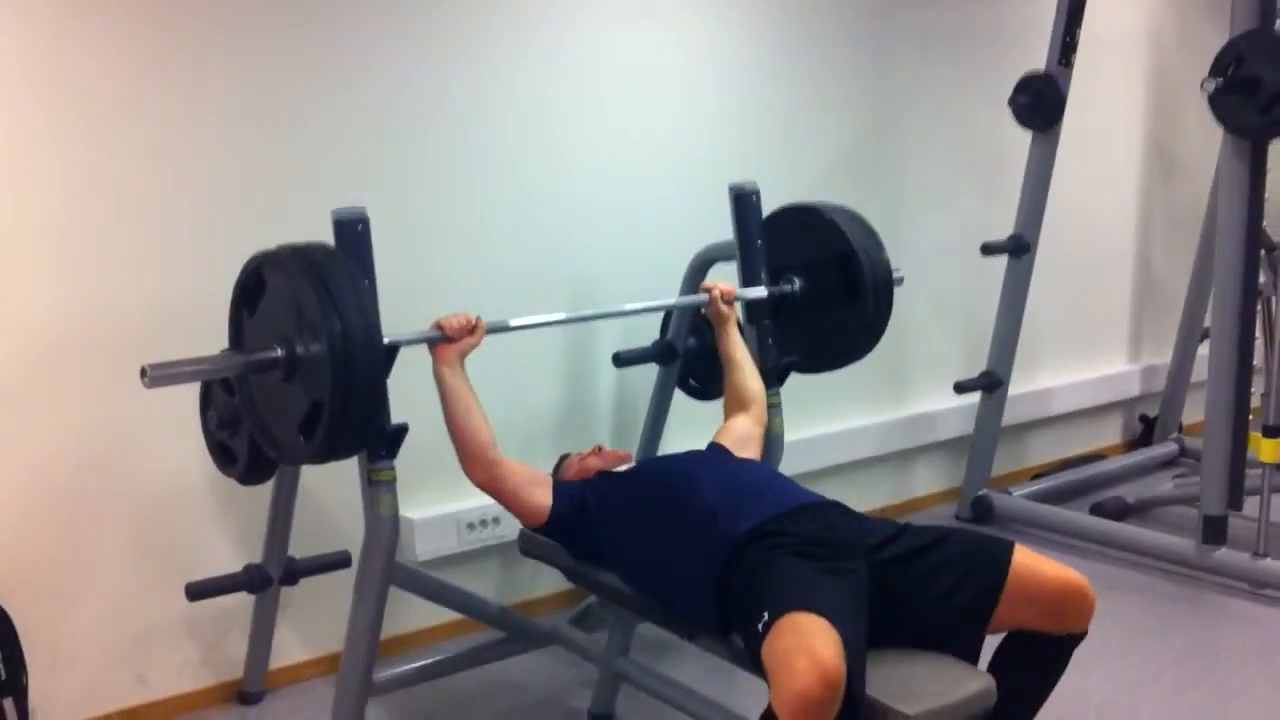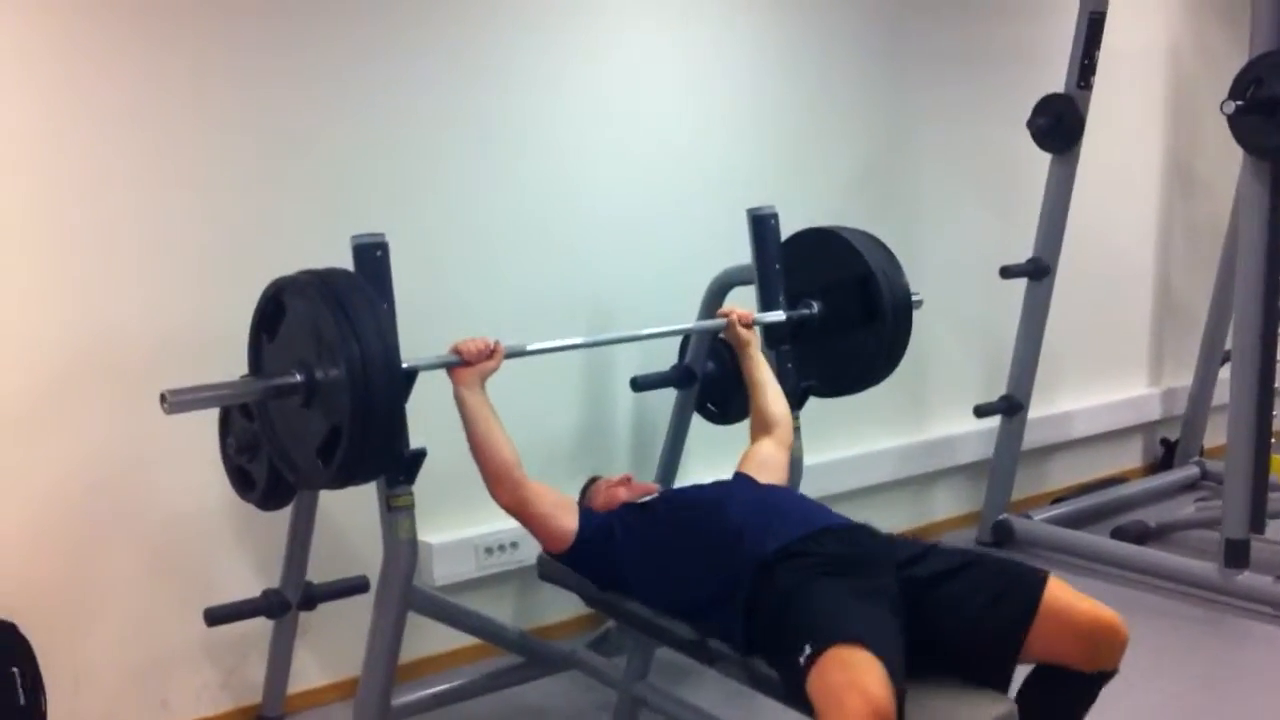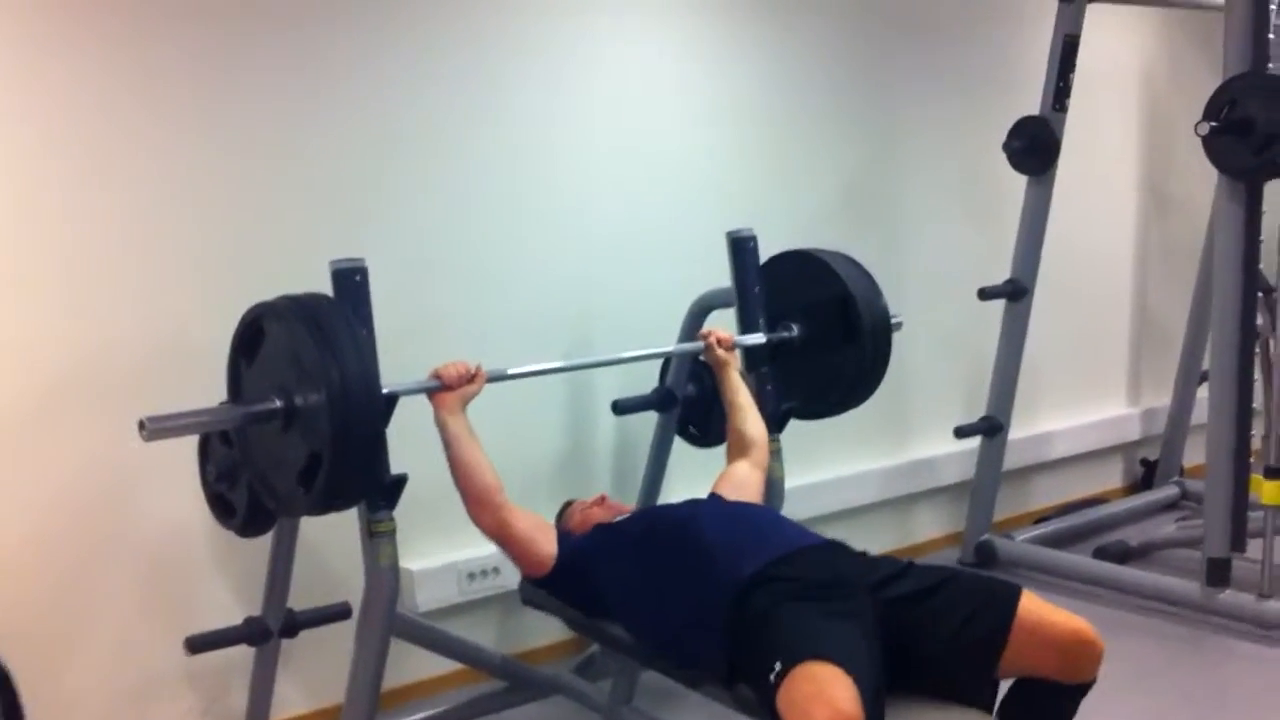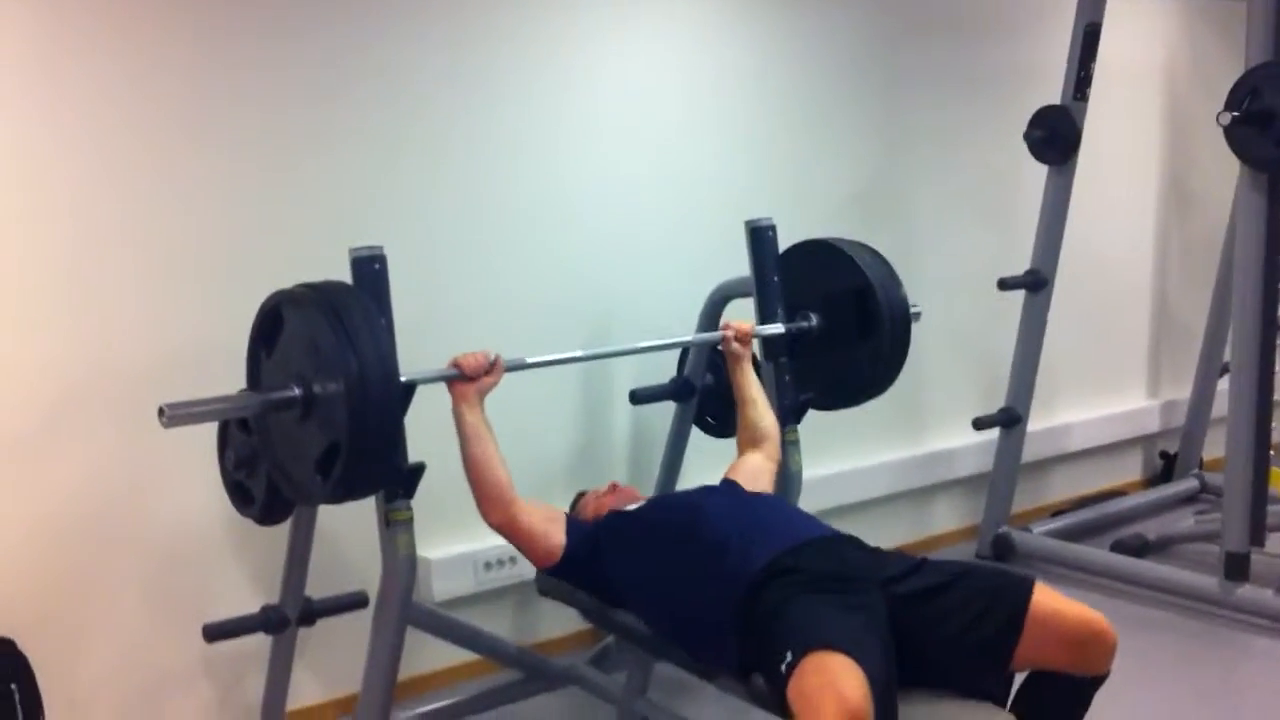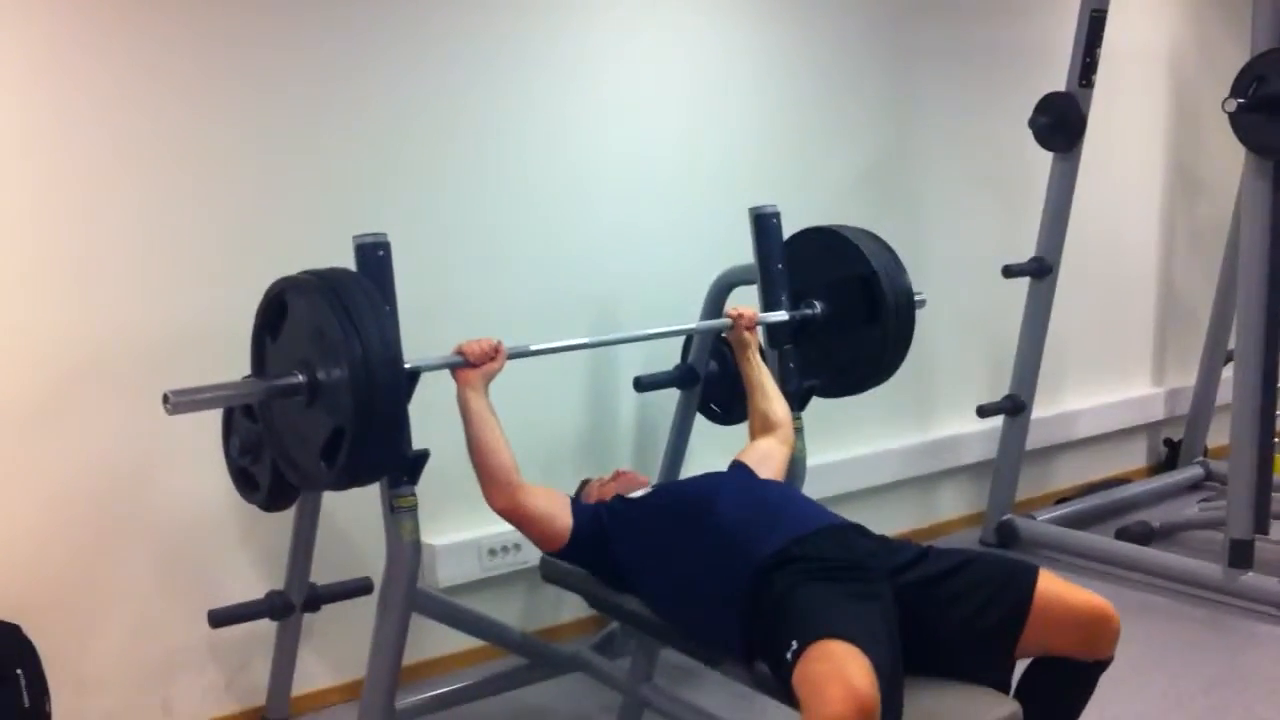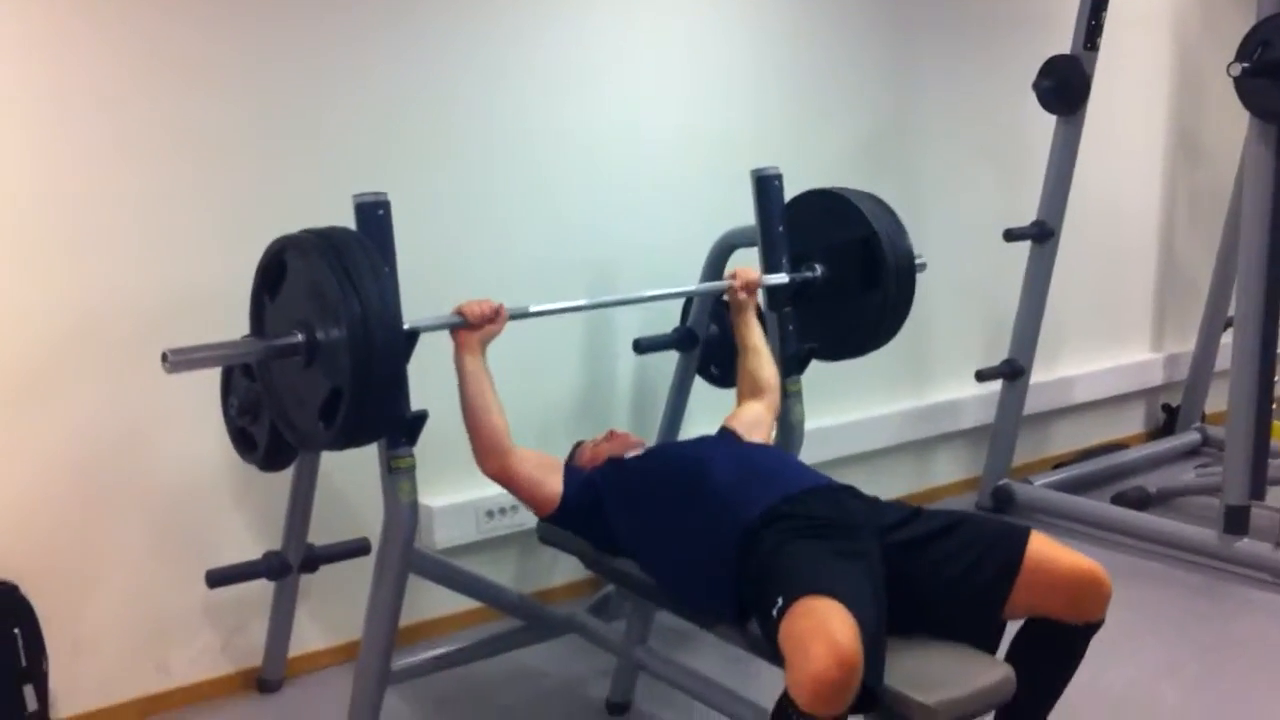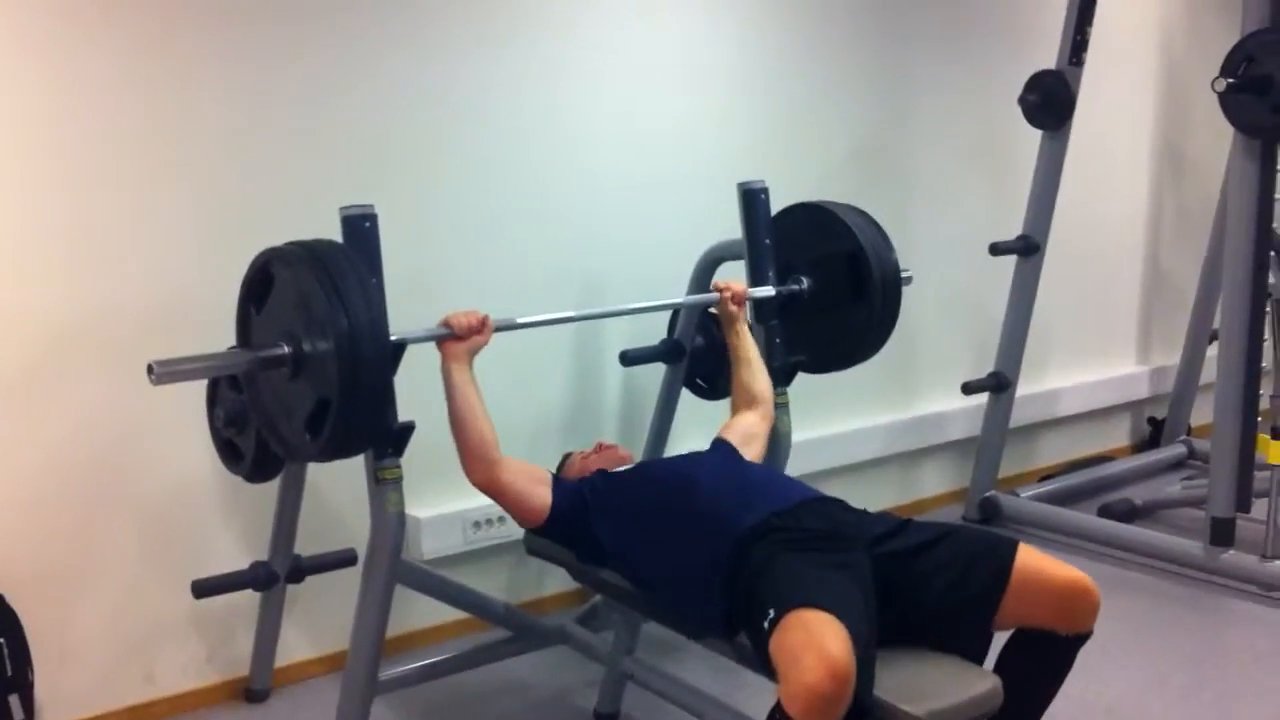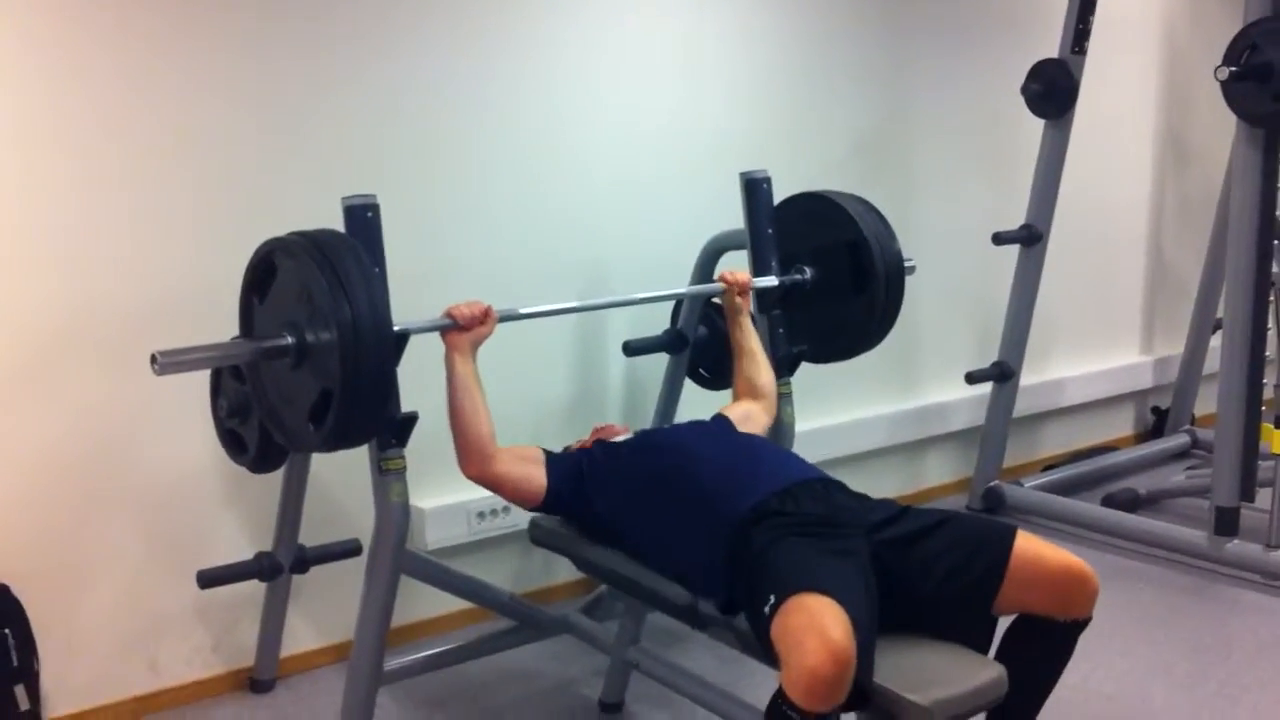
dt=0.4s
person 1, frame 1
left shoulder: (697, 467)
right shoulder: (582, 507)
left elbow: (748, 412)
right elbow: (489, 468)
left wrist: (725, 326)
right wrist: (450, 362)
left hip: (844, 530)
right hip: (763, 560)
left knee: (1066, 599)
person 1, frame 2
left shoulder: (726, 497)
right shoulder: (604, 537)
left elbow: (776, 435)
right elbow: (514, 491)
left wrist: (748, 348)
right wrist: (469, 387)
left hip: (873, 552)
right hip: (792, 584)
left knee: (1099, 634)
person 1, frame 3
left shoulder: (699, 519)
right shoulder: (586, 561)
left elbow: (751, 454)
right elbow: (496, 516)
left wrist: (726, 369)
right wrist: (450, 412)
left hip: (851, 574)
right hip: (769, 604)
left knee: (1075, 648)
person 1, frame 4
left shoulder: (718, 499)
right shoulder: (597, 545)
left elbow: (763, 448)
right elbow: (505, 511)
left wrist: (739, 363)
right wrist: (468, 404)
left hip: (862, 567)
right hip: (781, 598)
left knee: (1088, 639)
person 1, frame 5
left shoulder: (723, 487)
right shoulder: (603, 529)
left elbow: (777, 435)
right elbow: (510, 496)
left wrist: (746, 351)
right wrist: (472, 389)
left hip: (869, 554)
right hip: (787, 586)
left knee: (1093, 625)
person 1, frame 6
left shoulder: (713, 449)
right shoulder: (596, 492)
left elbow: (762, 399)
right elbow: (501, 459)
left wrist: (743, 313)
right wrist: (471, 351)
left hip: (857, 514)
right hip: (775, 544)
left knee: (1083, 588)
person 1, frame 7
left shoulder: (706, 463)
right shoulder: (583, 502)
left elbow: (756, 410)
right elbow: (489, 471)
left wrist: (735, 324)
right wrist: (457, 361)
left hip: (849, 528)
right hip: (765, 557)
left knee: (1073, 599)
person 1, frame 8
left shoulder: (695, 442)
right shoulder: (582, 476)
left elbow: (758, 402)
right elbow: (484, 462)
left wrist: (738, 315)
right wrist: (461, 353)
left hip: (848, 511)
right hip: (767, 539)
left knee: (1070, 585)
right knee: (823, 664)
